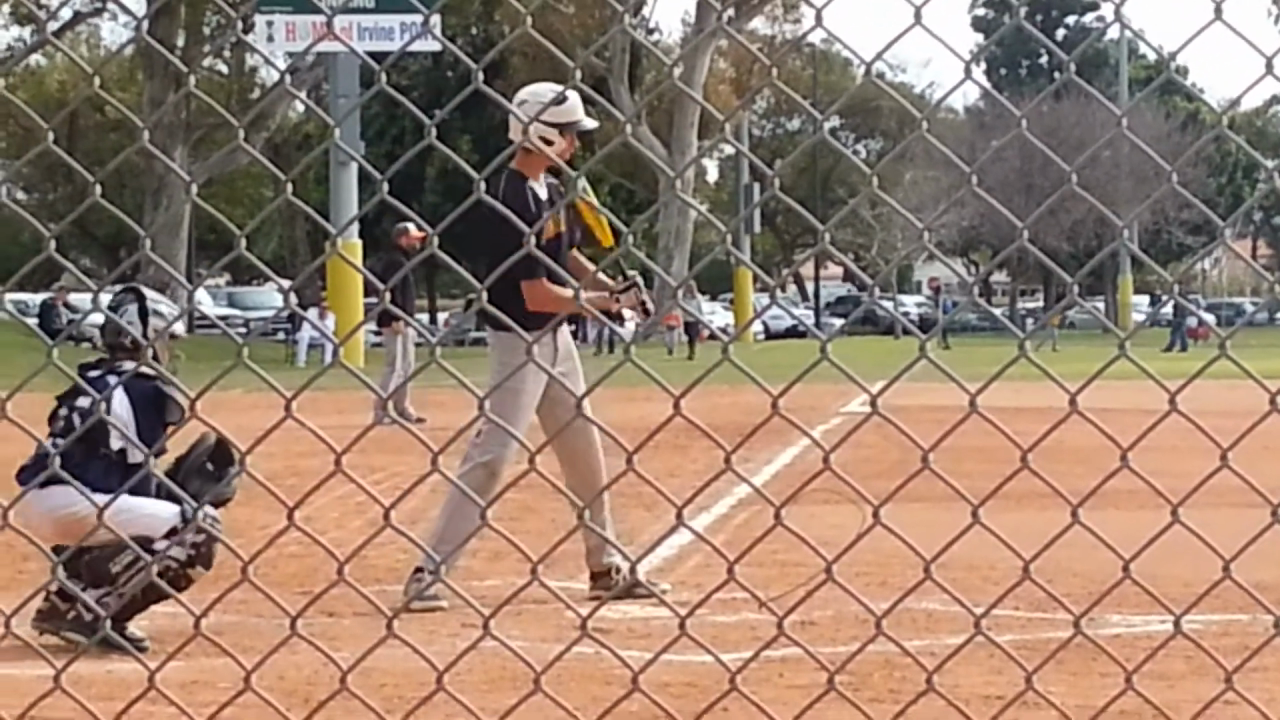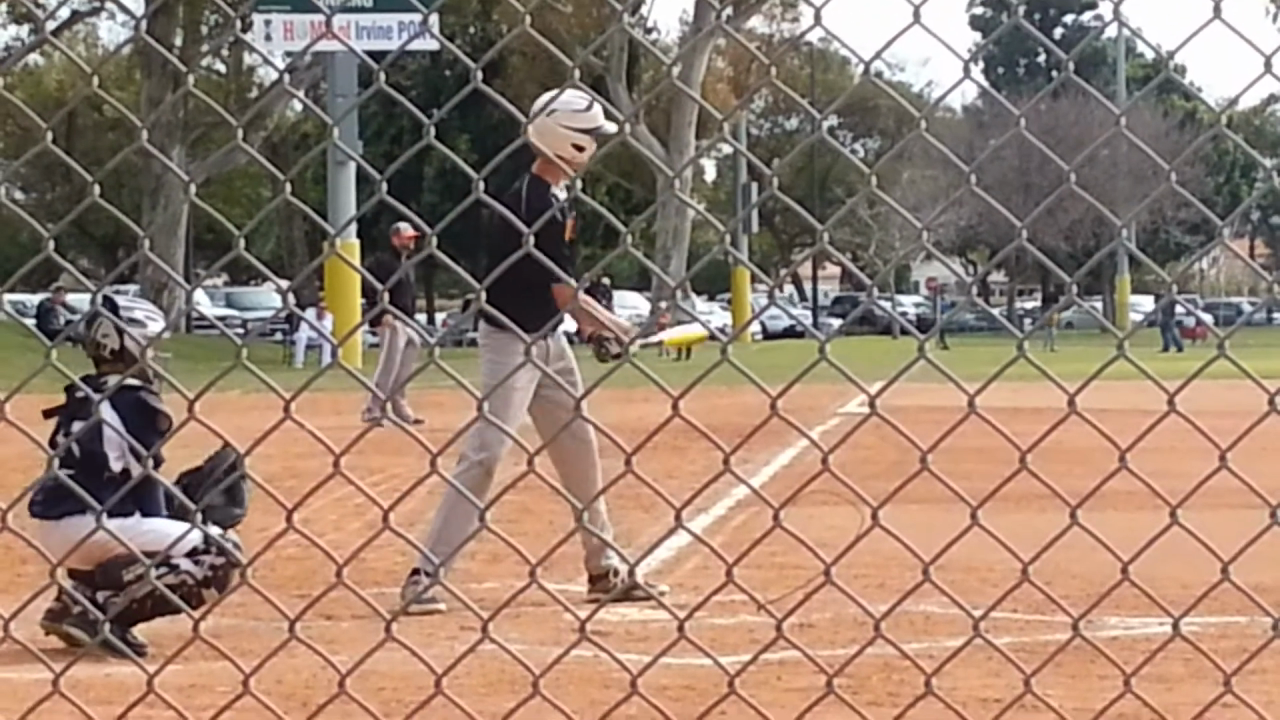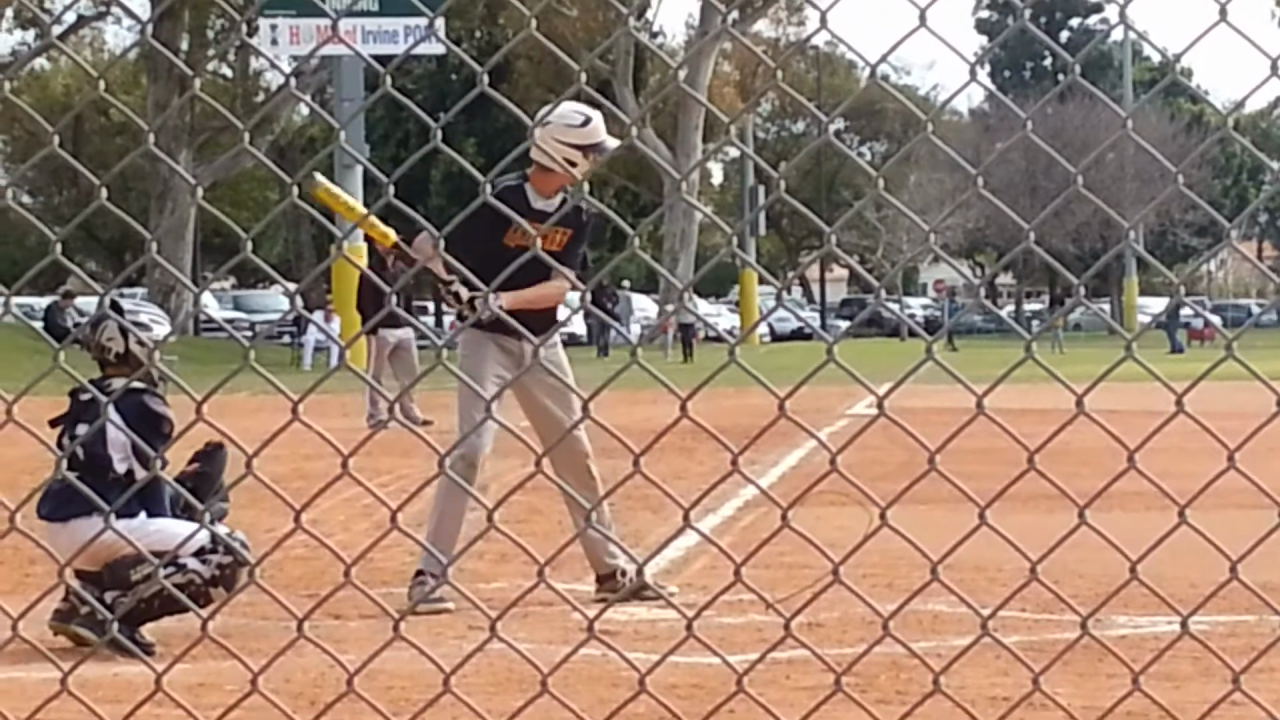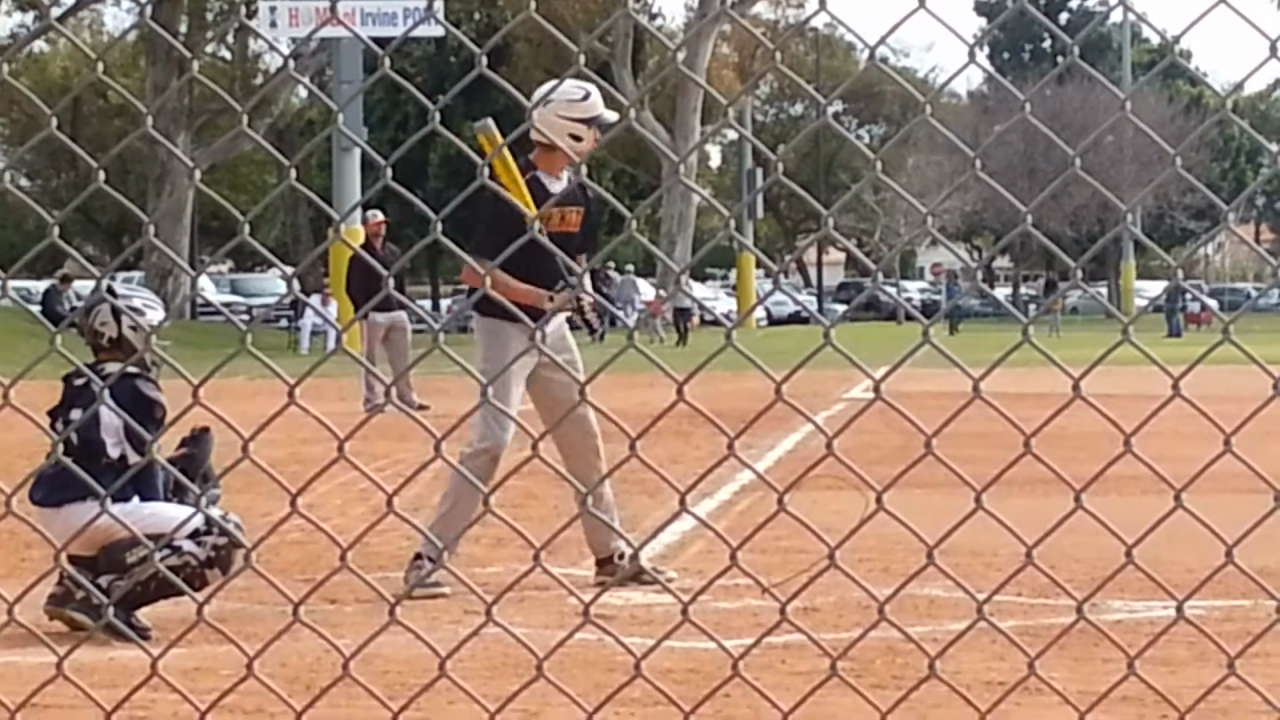
dt=0.5s
person 1, frame 1
left shoulder: (551, 190)
right shoulder: (509, 200)
right elbow: (537, 295)
left wrist: (610, 284)
right wrist: (606, 300)
left hip: (555, 338)
right hip: (517, 341)
left knee: (585, 452)
right knee: (491, 456)
left ankle: (607, 567)
right ankle: (428, 571)
person 1, frame 2
left shoulder: (550, 195)
right shoulder: (538, 205)
right elbow: (567, 296)
left wrist: (597, 323)
right wrist: (615, 328)
left hip: (546, 337)
right hip: (511, 340)
left knee: (580, 449)
right knee: (484, 454)
left ankle: (606, 570)
right ankle: (425, 574)
person 1, frame 3
left shoulder: (579, 215)
right shoulder: (496, 198)
left elbow: (559, 287)
right elbow: (424, 243)
left wrist: (500, 300)
right wrist: (447, 277)
left hip: (541, 341)
right hip: (486, 340)
left knee: (576, 452)
right knee: (469, 451)
left ankle: (613, 570)
right ankle: (429, 574)
person 1, frame 4
left shoulder: (579, 192)
right elbow: (475, 270)
left wrist: (579, 294)
right wrist: (542, 296)
left hip: (551, 329)
right hip: (503, 328)
left knee: (583, 437)
right knee: (491, 441)
left ankle: (613, 555)
right ankle: (427, 558)
person 2, frame 1
left shoulder: (93, 380)
right shoulder: (142, 389)
right elbow: (139, 479)
left wrist: (177, 482)
left hip: (41, 501)
right hip: (66, 502)
right knee: (200, 528)
left ankle: (66, 597)
right ankle: (93, 610)
person 2, frame 2
left shoulder: (85, 397)
right shoulder: (134, 401)
right elbow: (144, 484)
left wrist: (180, 499)
left hip: (59, 526)
right hip: (84, 526)
right knee: (222, 551)
left ankle: (77, 598)
right ankle: (102, 611)
person 2, frame 3
left shoulder: (89, 399)
right shoulder: (139, 403)
right elbow: (149, 489)
left wrist: (183, 490)
left hip: (67, 527)
right hip: (94, 527)
right knee: (228, 551)
left ankle: (84, 600)
right ankle: (110, 611)
person 2, frame 4
left shoulder: (82, 383)
right shoulder: (132, 389)
right elbow: (143, 472)
left wrist: (175, 471)
left hip: (59, 510)
right hip: (87, 511)
right knee: (222, 535)
left ankle: (78, 582)
right ankle: (106, 593)
person 3, frame 1
left shoulder: (403, 261)
right shoulder: (396, 261)
right elbow: (389, 292)
right wrist: (396, 319)
left hip: (404, 322)
right hip: (396, 322)
left knee: (406, 367)
right knee: (396, 366)
left ankle: (403, 409)
right ankle: (381, 411)
person 3, frame 2
left shoulder: (409, 264)
right shoulder: (383, 262)
right elbow: (370, 291)
left wrist: (413, 323)
right wrist: (383, 314)
left hip: (407, 324)
right hip: (392, 322)
left knee: (404, 370)
right knee: (387, 367)
left ankle: (400, 410)
right ankle: (373, 411)
person 3, frame 3
left shoulder: (402, 268)
right shoulder: (371, 271)
right elbow: (363, 303)
left wrist: (411, 325)
right wrist: (373, 328)
left hip: (403, 329)
right hip: (381, 330)
left knee: (409, 373)
right knee: (376, 375)
left ankle: (410, 413)
right ankle: (376, 417)
person 3, frame 4
left shoulder: (393, 251)
right shoulder: (360, 255)
right elbow: (353, 288)
left wrist: (405, 308)
right wrist: (363, 311)
left hip: (397, 312)
right hip: (373, 314)
left knee: (402, 358)
right knee: (370, 359)
left ankle: (407, 397)
right ankle: (373, 399)
